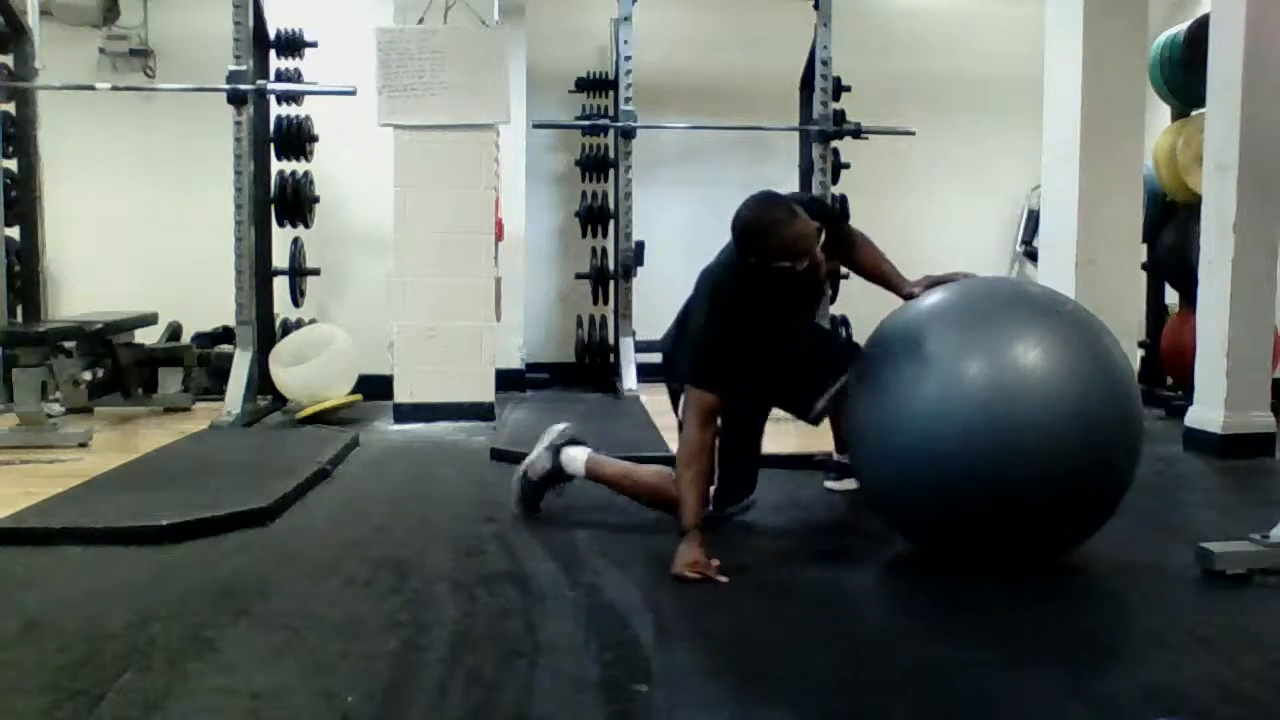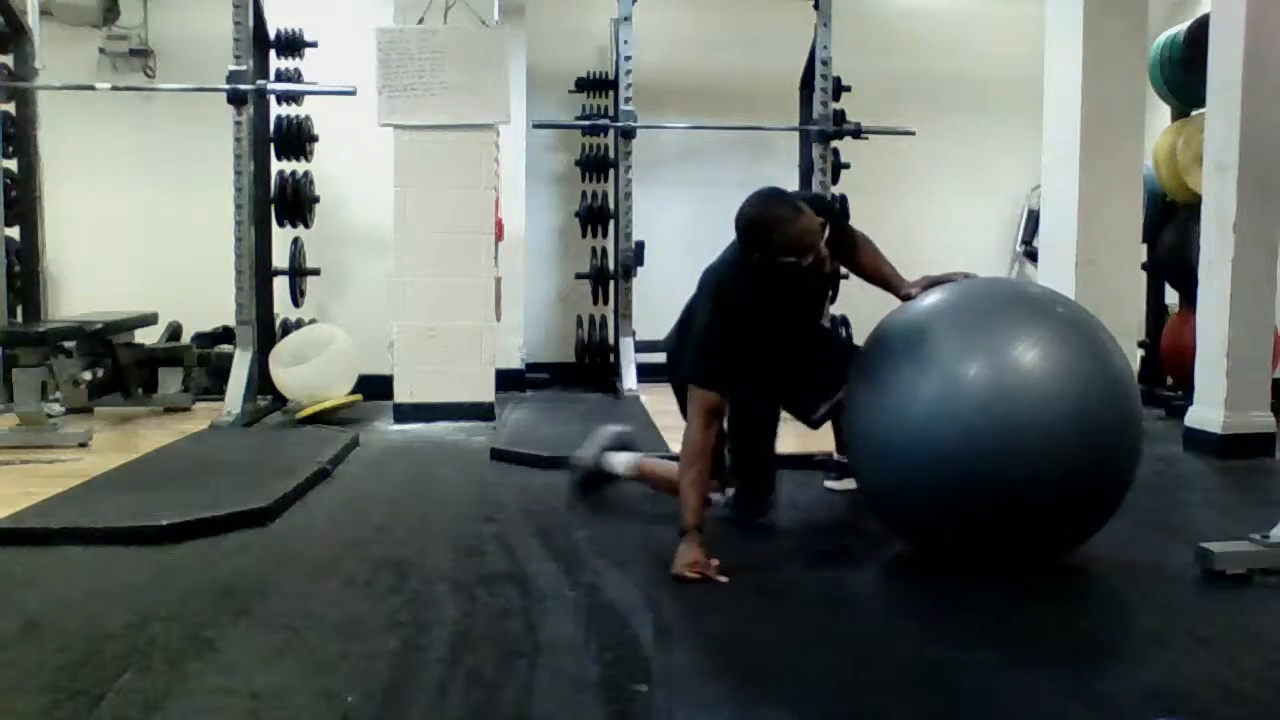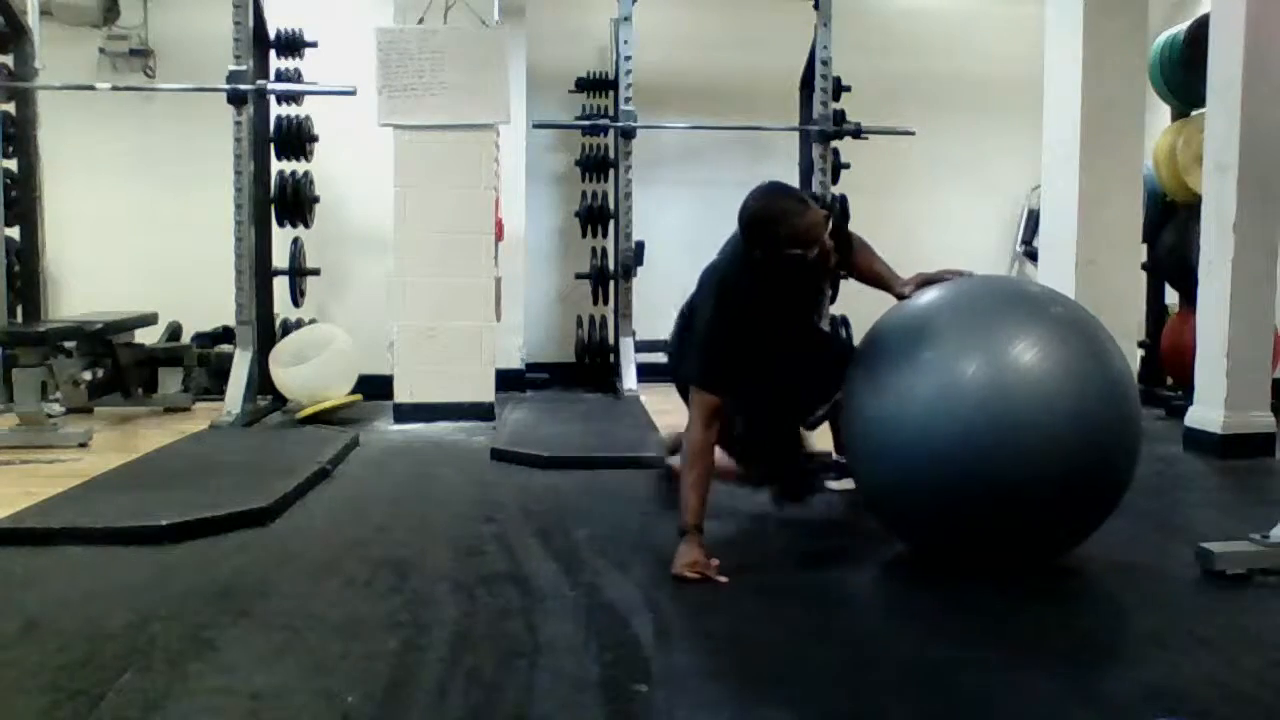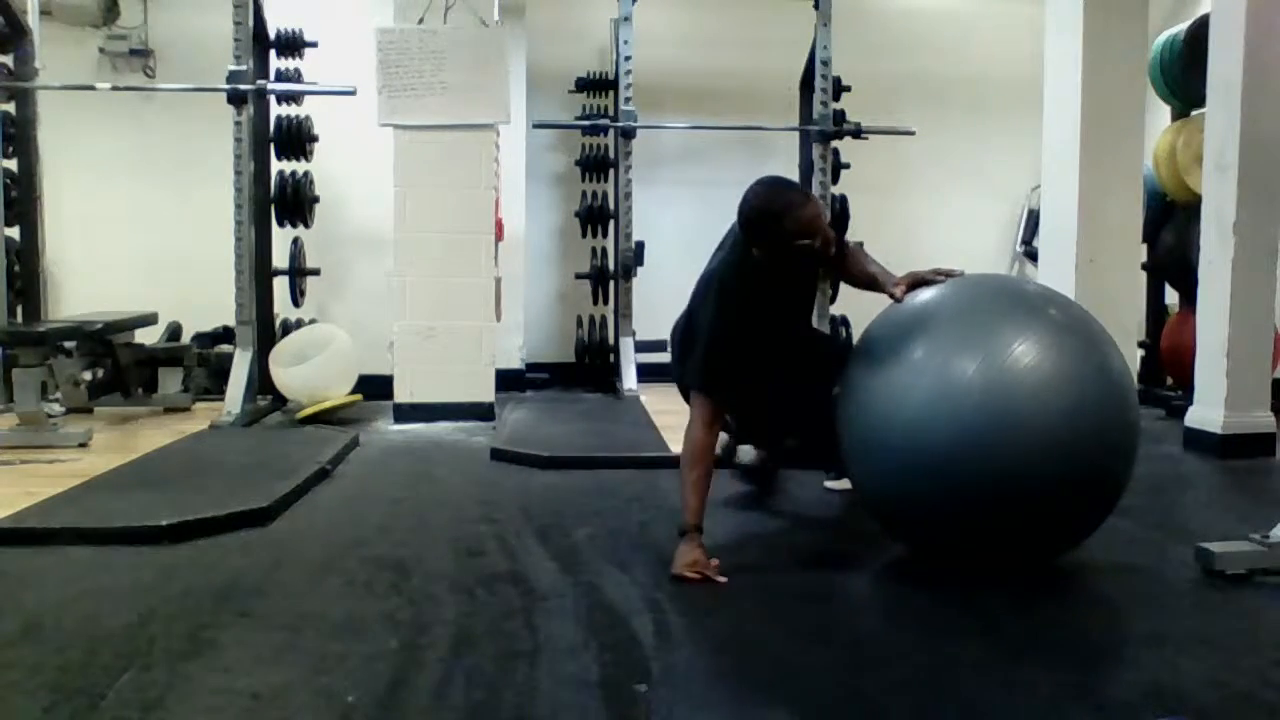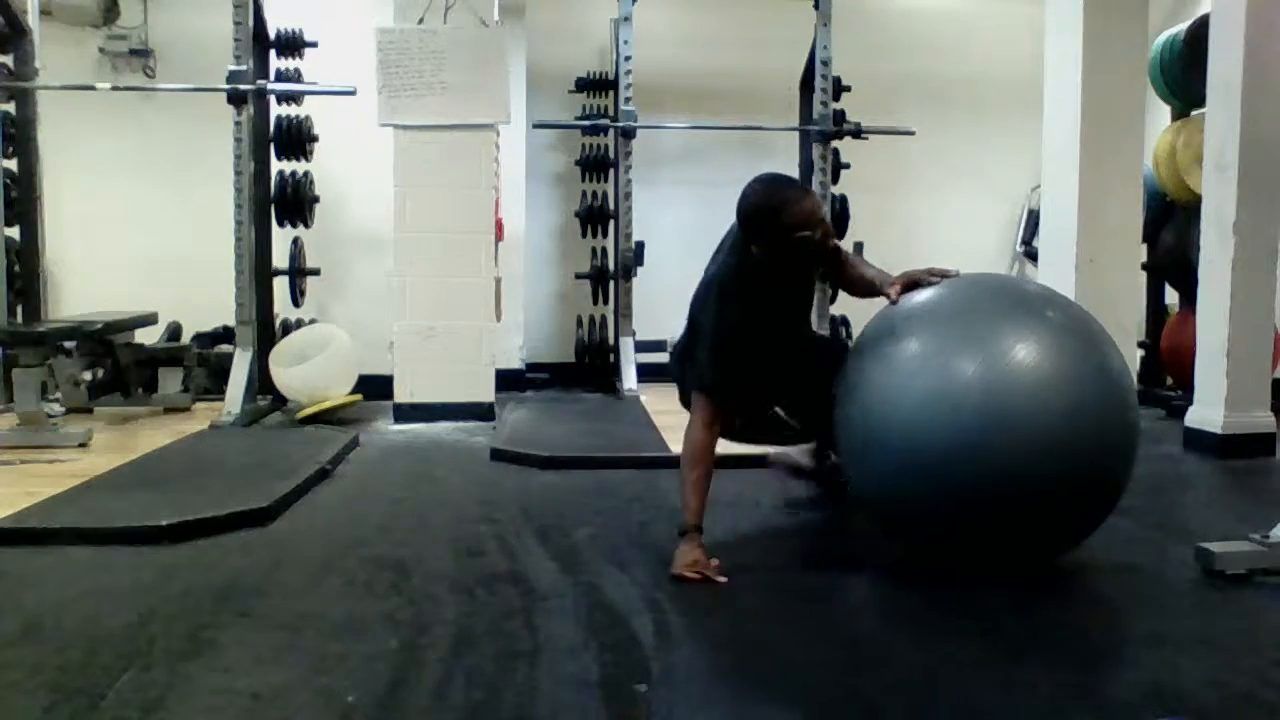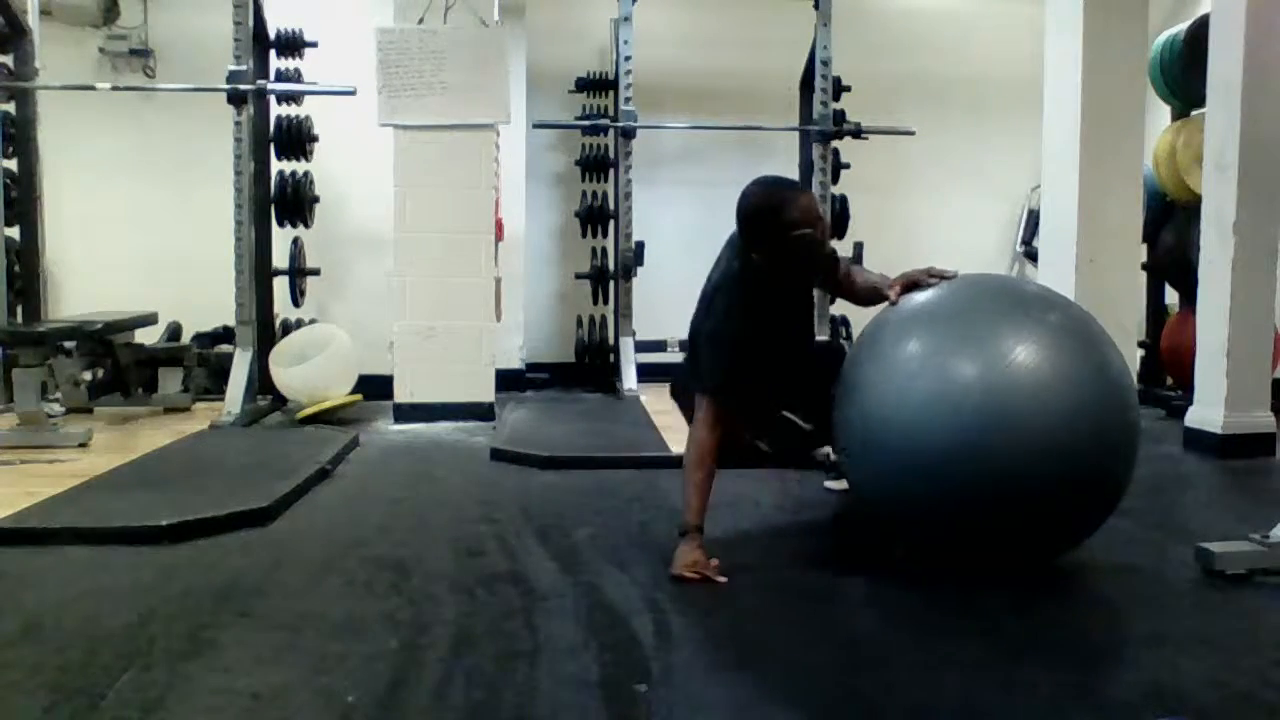
dt=0.1s
person 1, frame 1
left shoulder: (809, 218)
right shoulder: (723, 301)
left elbow: (850, 242)
right elbow: (700, 420)
left wrist: (904, 287)
right wrist: (691, 538)
right hip: (709, 369)
right knee: (720, 500)
left ankle: (849, 465)
right ankle: (570, 458)
person 1, frame 2
left shoulder: (814, 220)
right shoulder: (726, 299)
left elbow: (853, 242)
right elbow: (704, 417)
left wrist: (903, 286)
right wrist: (691, 537)
right hip: (717, 368)
right knee: (749, 504)
right ankle: (618, 459)
person 1, frame 3
left shoulder: (812, 227)
right shoulder: (726, 297)
left elbow: (847, 245)
right elbow: (707, 417)
left wrist: (897, 284)
right wrist: (690, 537)
right hip: (726, 372)
right knee: (791, 482)
right ankle: (687, 456)
person 1, frame 4
left shoulder: (795, 230)
right shoulder: (730, 298)
left elbow: (845, 256)
right elbow: (704, 418)
left wrist: (887, 280)
right wrist: (690, 537)
right hip: (729, 380)
right ankle: (766, 453)
person 1, frame 5
left shoulder: (792, 229)
right shoulder: (731, 300)
left elbow: (840, 265)
right elbow: (705, 420)
left wrist: (883, 282)
right wrist: (690, 537)
right hip: (736, 390)
person 1, frame 6
left shoulder: (779, 253)
right shoulder: (737, 308)
left elbow: (847, 279)
right elbow: (707, 422)
left wrist: (887, 287)
right wrist: (691, 536)
right hip: (745, 422)
